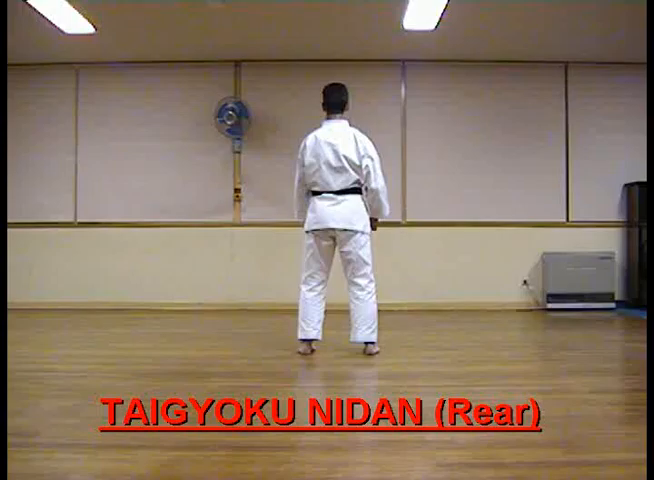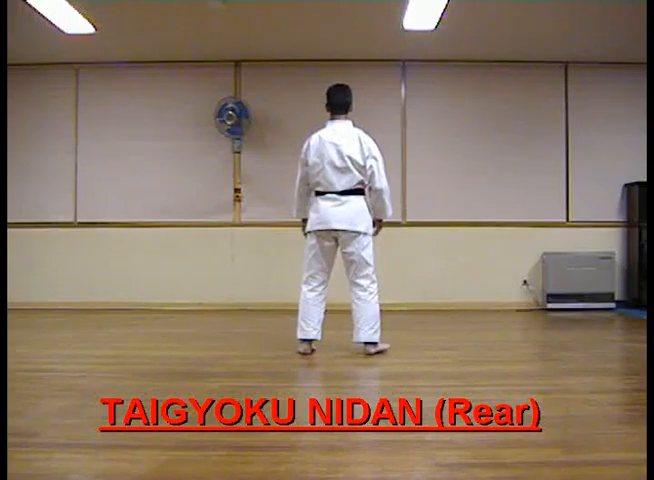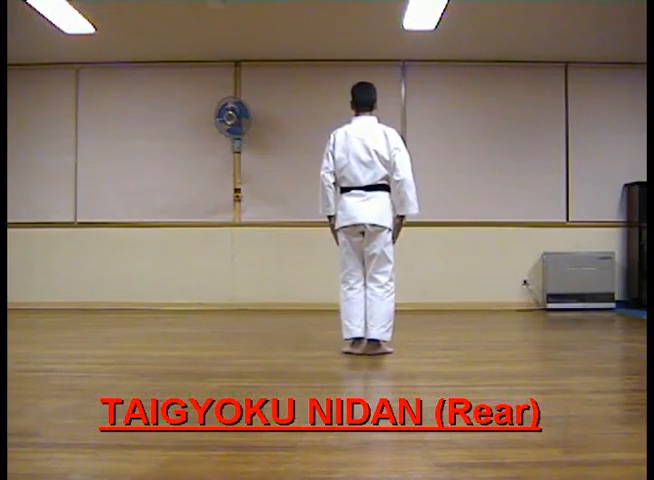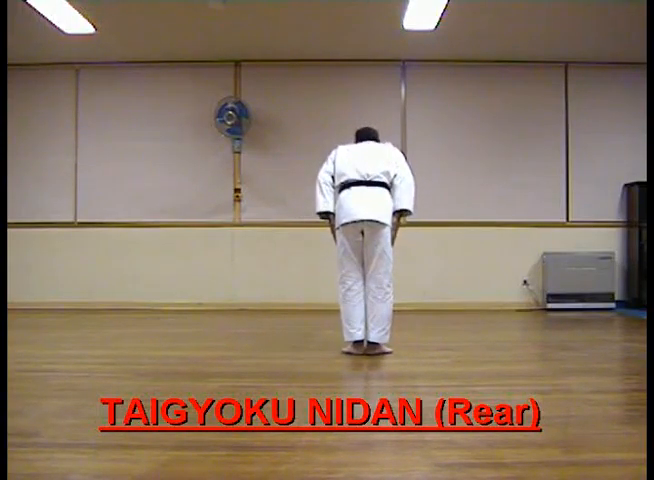
dt=0.7s
person 1, frame 1
left shoulder: (310, 141)
right shoulder: (359, 139)
left elbow: (300, 184)
right elbow: (375, 182)
left wrist: (303, 216)
right wrist: (375, 214)
left hip: (318, 212)
right hip: (352, 212)
left knee: (313, 280)
right knee: (361, 280)
left ankle: (307, 340)
right ankle: (368, 341)
person 1, frame 2
left shoulder: (313, 141)
right shoulder: (363, 140)
left elbow: (302, 184)
right elbow: (378, 183)
left wrist: (303, 215)
right wrist: (380, 215)
left hip: (322, 213)
right hip: (354, 213)
left knee: (314, 280)
right knee: (364, 281)
left ankle: (306, 341)
right ankle: (370, 341)
person 1, frame 3
left shoulder: (337, 136)
right shoulder: (389, 135)
left elbow: (327, 178)
right elbow: (402, 178)
left wrist: (331, 215)
right wrist: (400, 215)
left hip: (348, 209)
right hip: (379, 208)
left knee: (351, 278)
right knee: (380, 278)
left ankle: (355, 339)
right ankle: (376, 340)
person 1, frame 4
left shoulder: (341, 152)
right shoulder: (389, 150)
left elbow: (324, 180)
right elbow: (404, 179)
left wrist: (330, 216)
right wrist: (398, 214)
left hip: (347, 206)
right hip: (379, 205)
left knee: (350, 278)
right knee: (380, 279)
left ankle: (356, 341)
right ankle: (376, 341)
